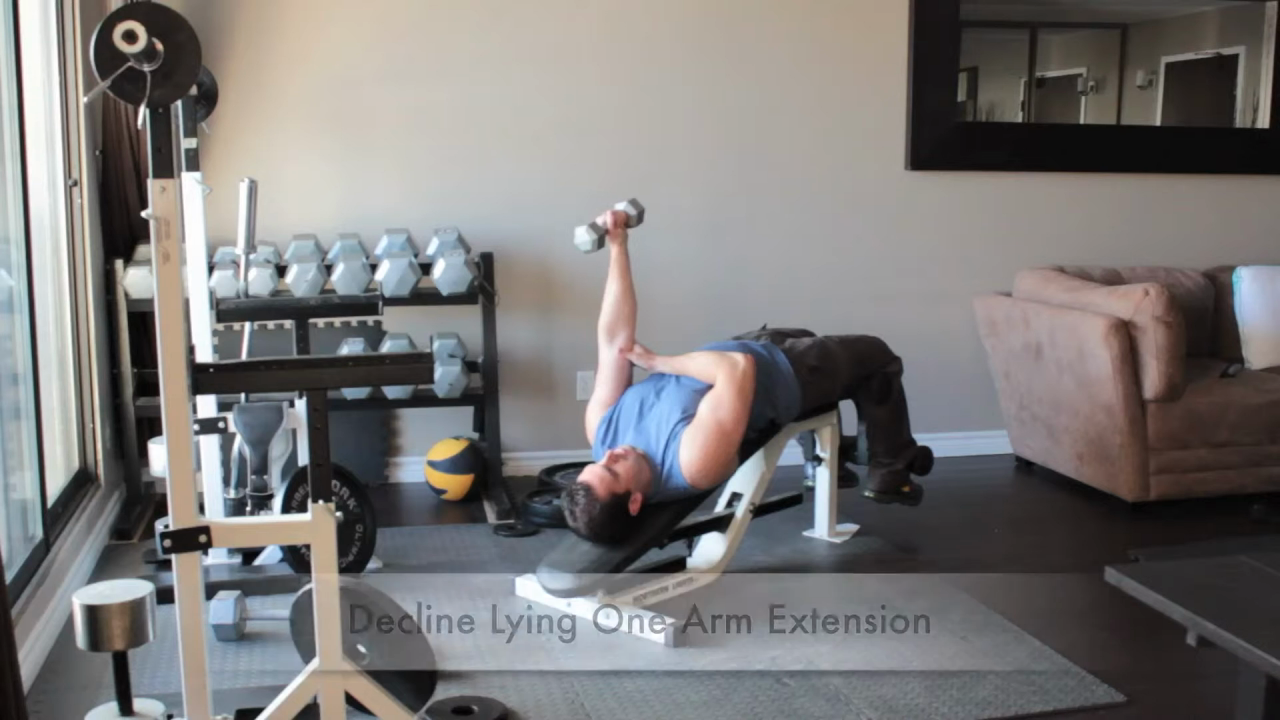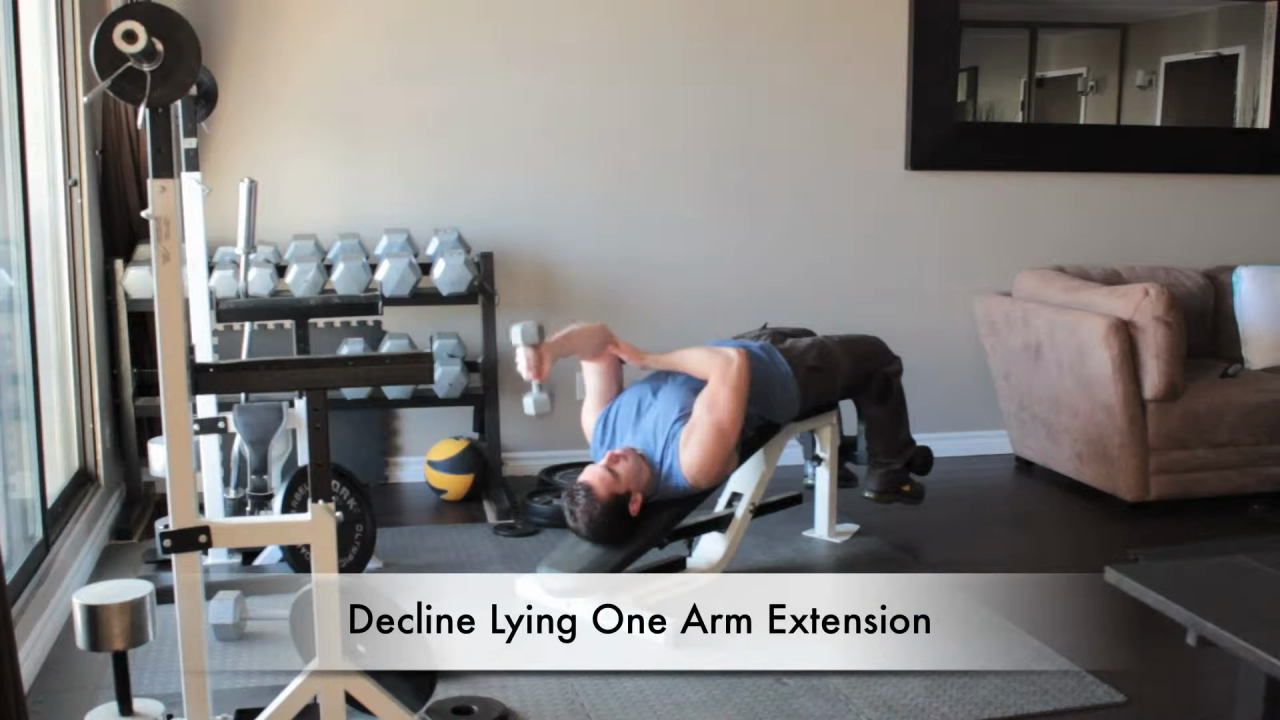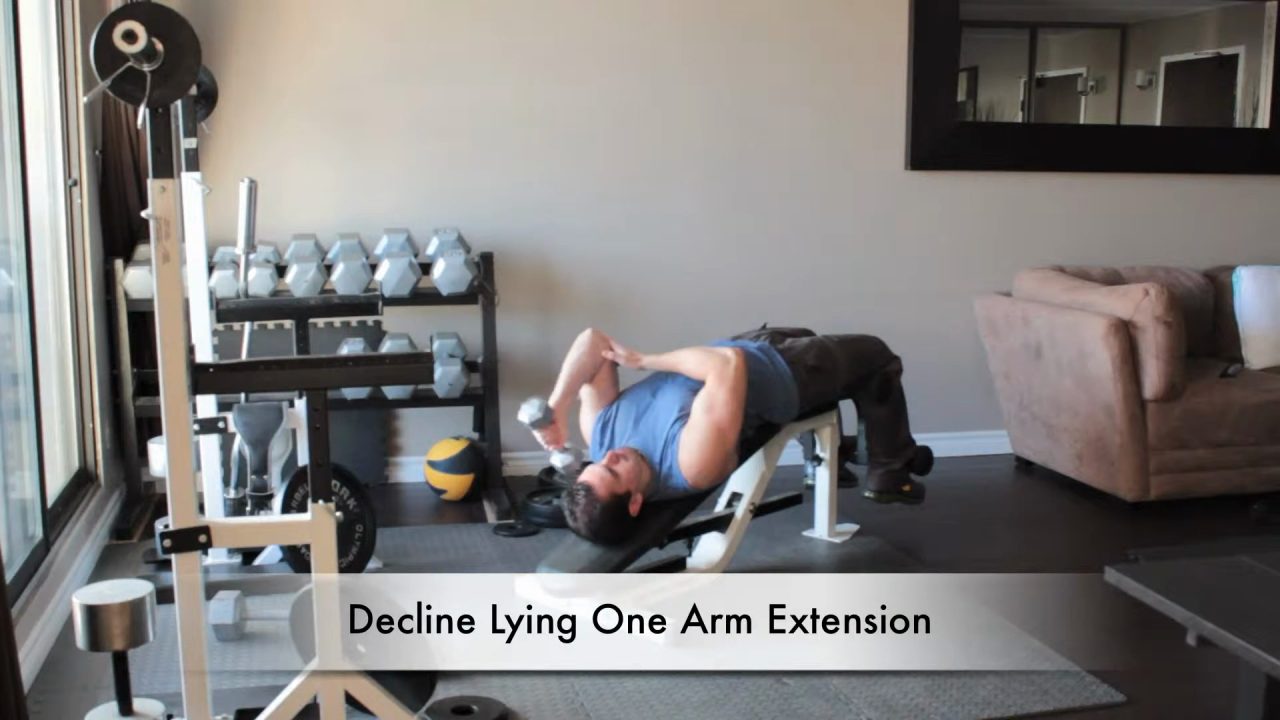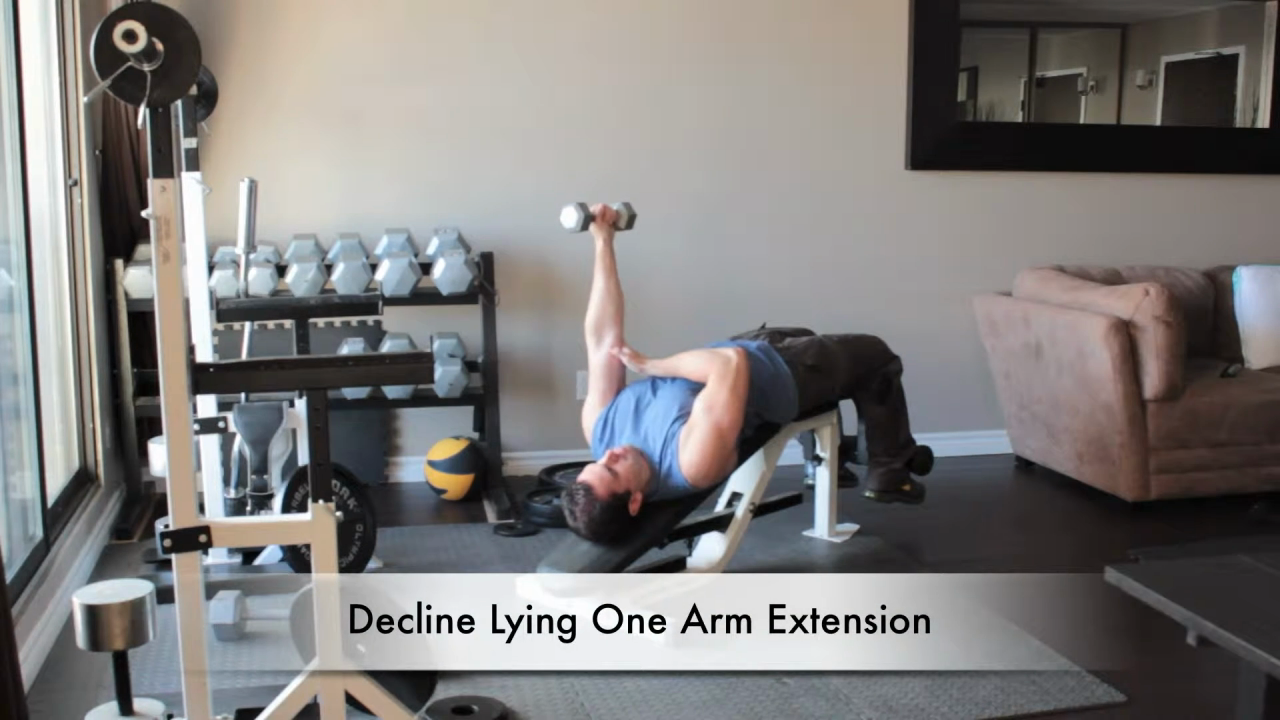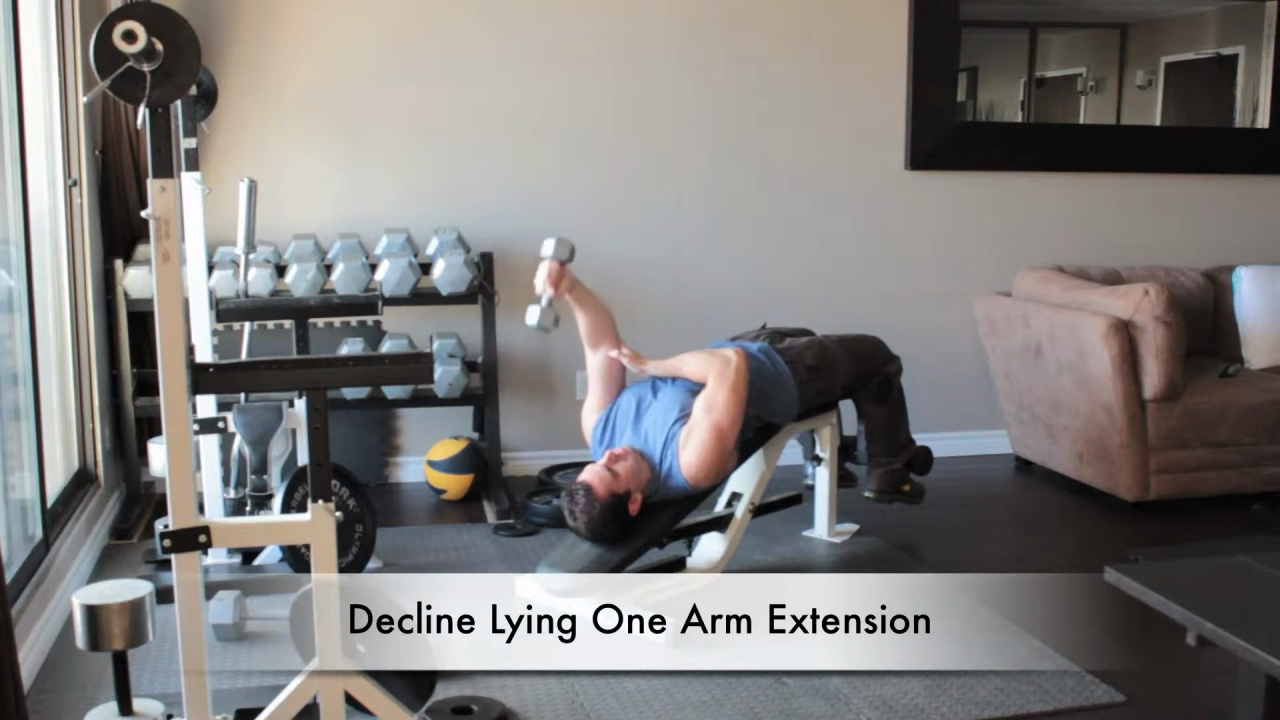
dt=1s
person 1, frame 1
left shoulder: (600, 428)
right shoulder: (693, 465)
left elbow: (616, 339)
right elbow: (739, 369)
left wrist: (618, 246)
right wrist: (659, 362)
left knee: (804, 340)
right knee: (877, 357)
right ankle: (890, 472)
person 1, frame 2
left shoulder: (599, 428)
right shoulder: (693, 465)
left elbow: (599, 337)
right elbow: (732, 364)
left wrist: (546, 350)
right wrist: (647, 359)
left knee: (805, 338)
right knee: (877, 358)
right ankle: (889, 474)
person 1, frame 3
left shoulder: (598, 430)
right shoulder: (693, 465)
left elbow: (593, 340)
right elbow: (729, 365)
left wrist: (555, 405)
right wrist: (644, 360)
left knee: (806, 339)
right knee: (877, 357)
right ankle: (890, 473)
person 1, frame 4
left shoulder: (597, 426)
right shoulder: (692, 464)
left elbow: (604, 338)
right elbow: (731, 363)
left wrist: (603, 242)
right wrist: (650, 364)
left knee: (805, 339)
right knee: (876, 356)
right ankle: (889, 471)
person 1, frame 5
left shoulder: (599, 428)
right shoulder: (691, 466)
left elbow: (603, 342)
right elbow: (731, 365)
left wrist: (568, 285)
right wrist: (651, 365)
left knee: (803, 338)
right knee: (876, 357)
right ankle: (889, 474)
